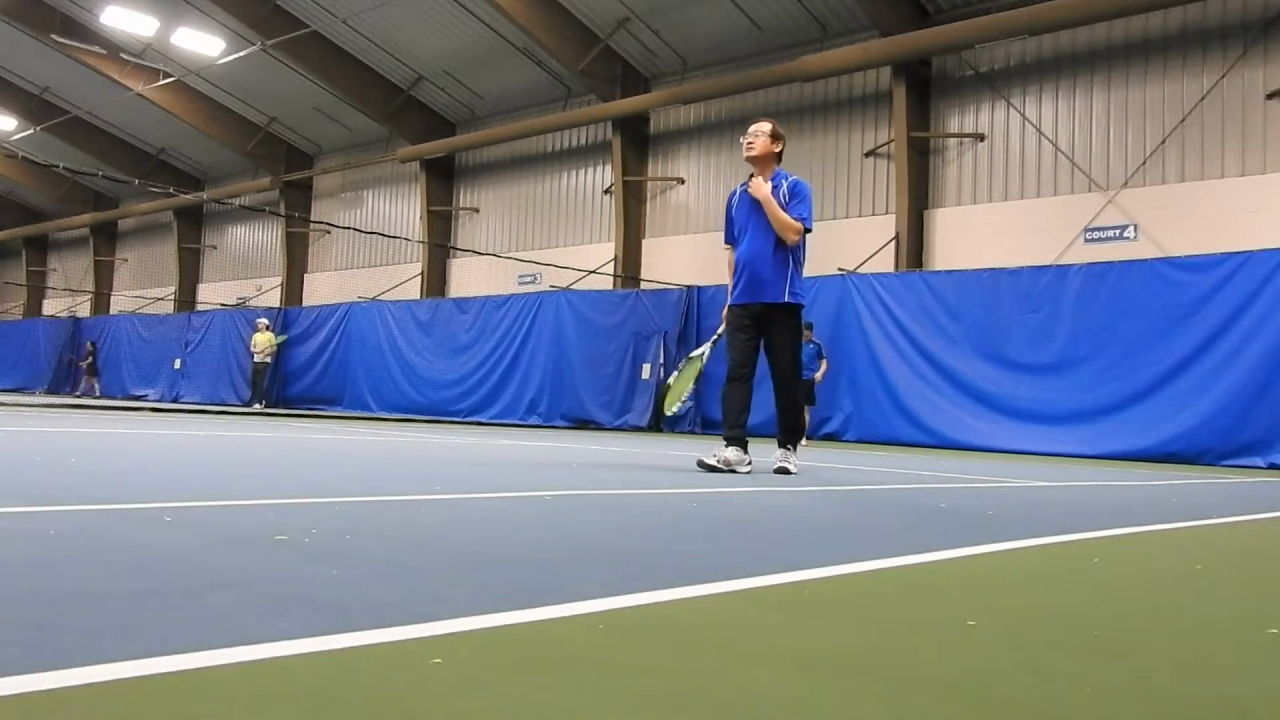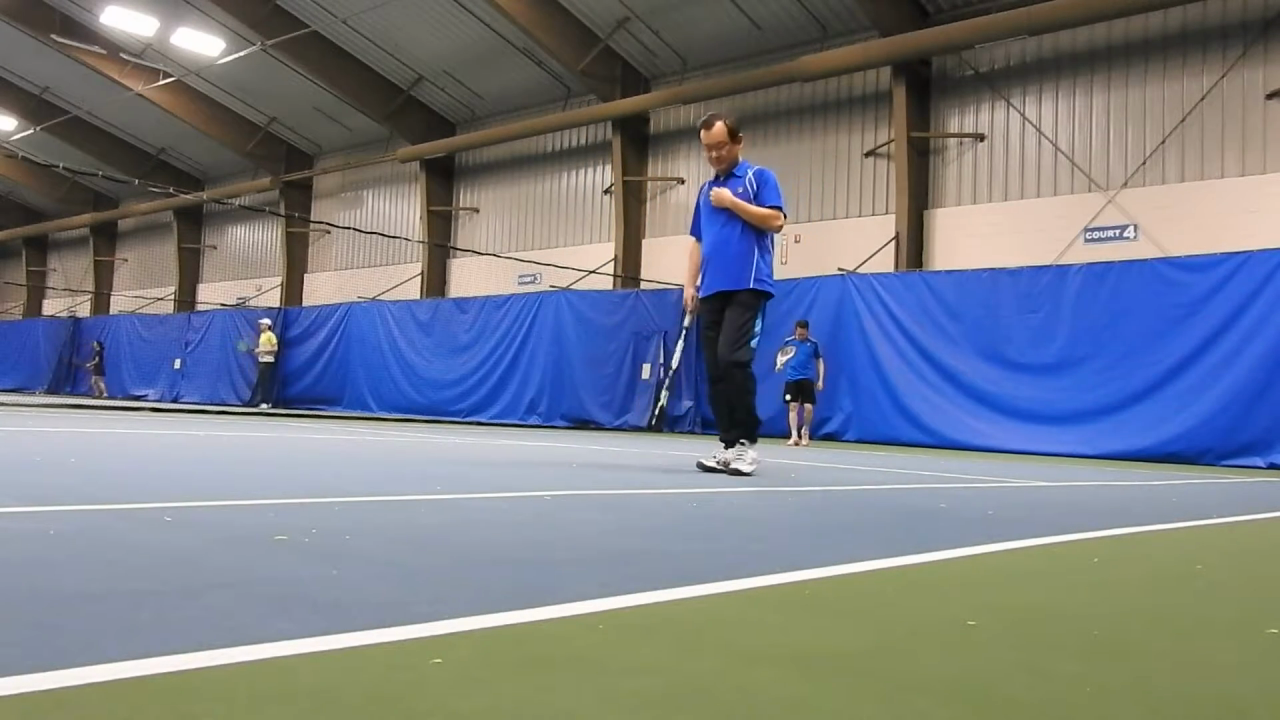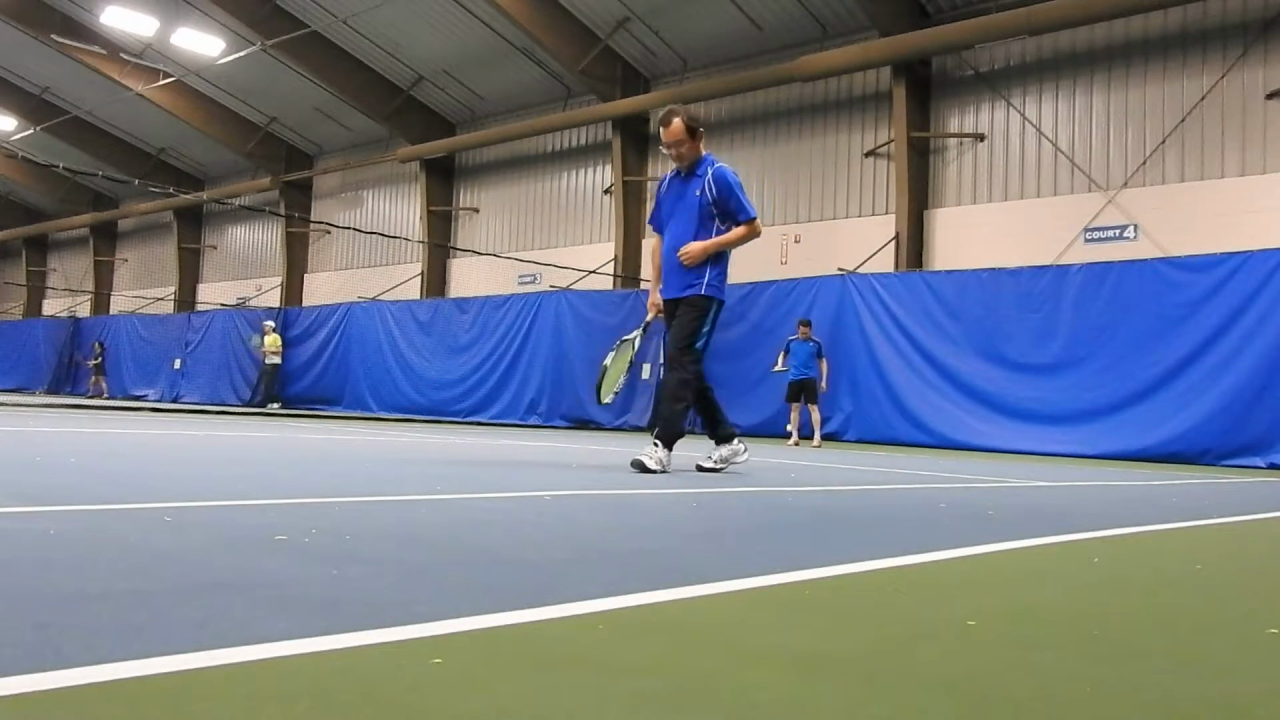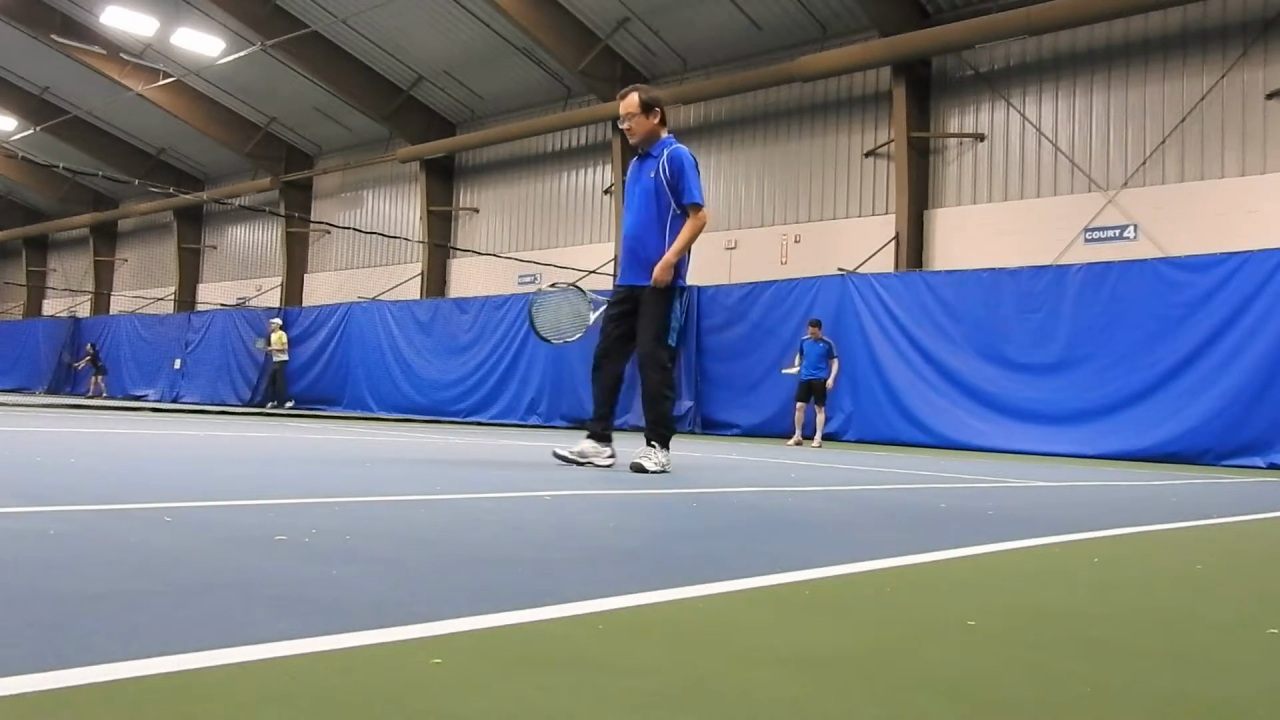
dt=0.4s
person 1, frame 1
left shoulder: (794, 187)
right shoulder: (736, 196)
left elbow: (793, 235)
left wrist: (765, 197)
right wrist: (729, 298)
left hip: (781, 298)
right hip: (743, 300)
left knee: (786, 376)
right knee: (737, 373)
left ankle: (787, 447)
right ankle: (735, 449)
person 1, frame 2
left shoulder: (759, 177)
right shoulder: (705, 191)
left elbow: (775, 221)
left wrist: (732, 202)
right wrist: (690, 284)
left hip: (747, 286)
right hip: (712, 291)
left knee: (734, 359)
right knee: (717, 370)
left ankle: (747, 439)
right ankle: (731, 446)
person 1, frame 3
left shoulder: (720, 177)
right shoulder: (666, 184)
left elbow: (752, 228)
left wrist: (708, 247)
right wrist: (654, 288)
left hip: (702, 290)
right hip: (673, 292)
left knee: (679, 363)
right knee: (687, 369)
left ankle: (661, 446)
right ankle: (727, 441)
person 1, frame 4
left shoulder: (677, 158)
right shoulder: (636, 164)
left elbow: (698, 216)
left wrist: (670, 260)
left hip: (658, 281)
right hip: (628, 281)
left knee: (654, 361)
right knee: (606, 358)
left ankle: (657, 446)
right ankle: (598, 441)
